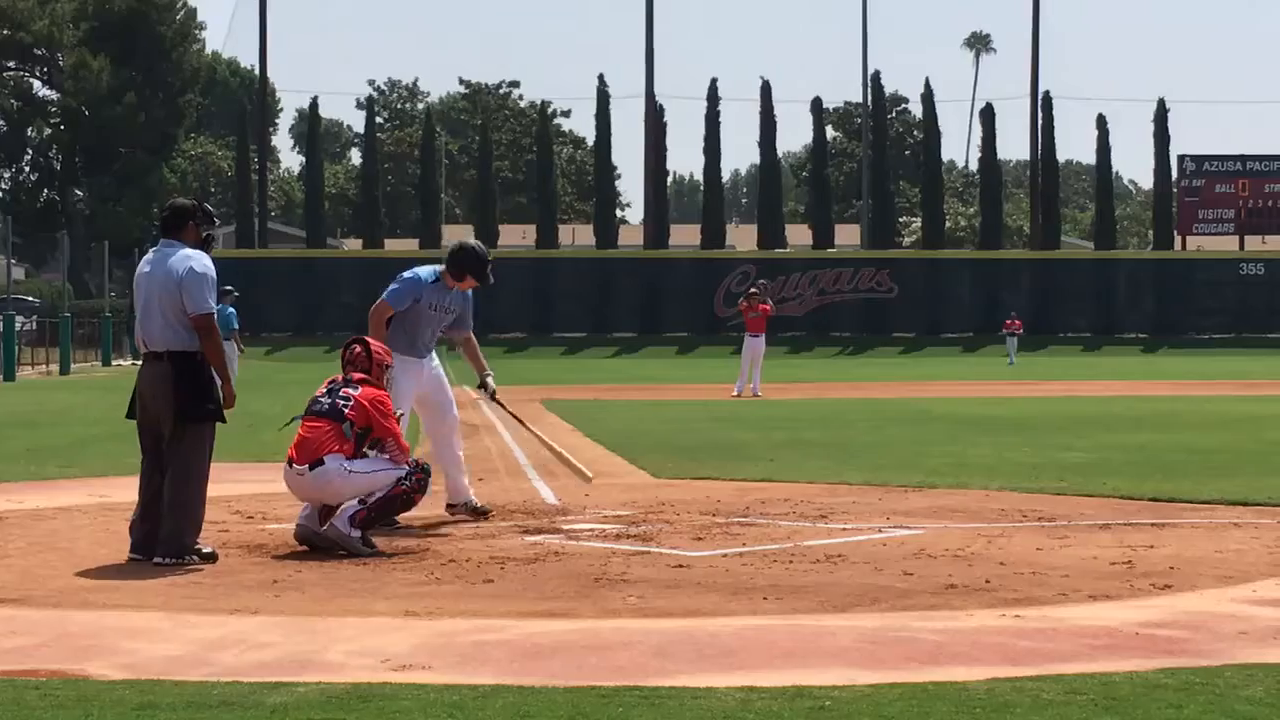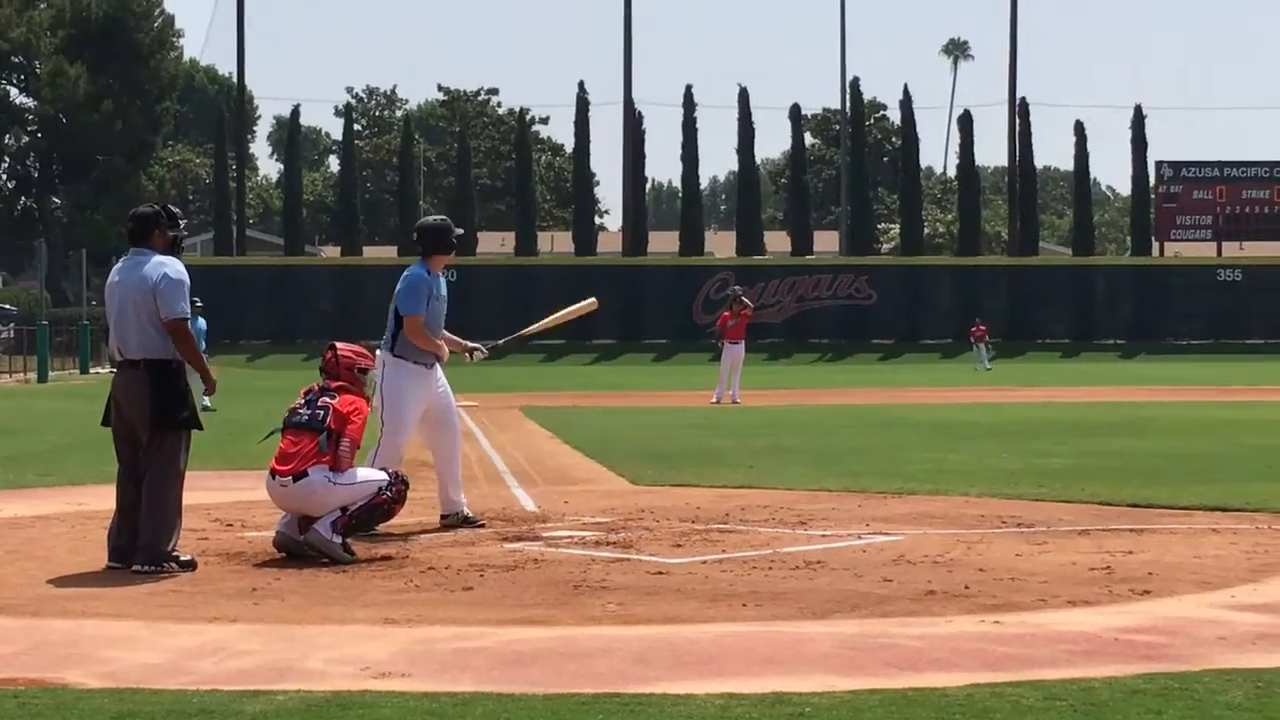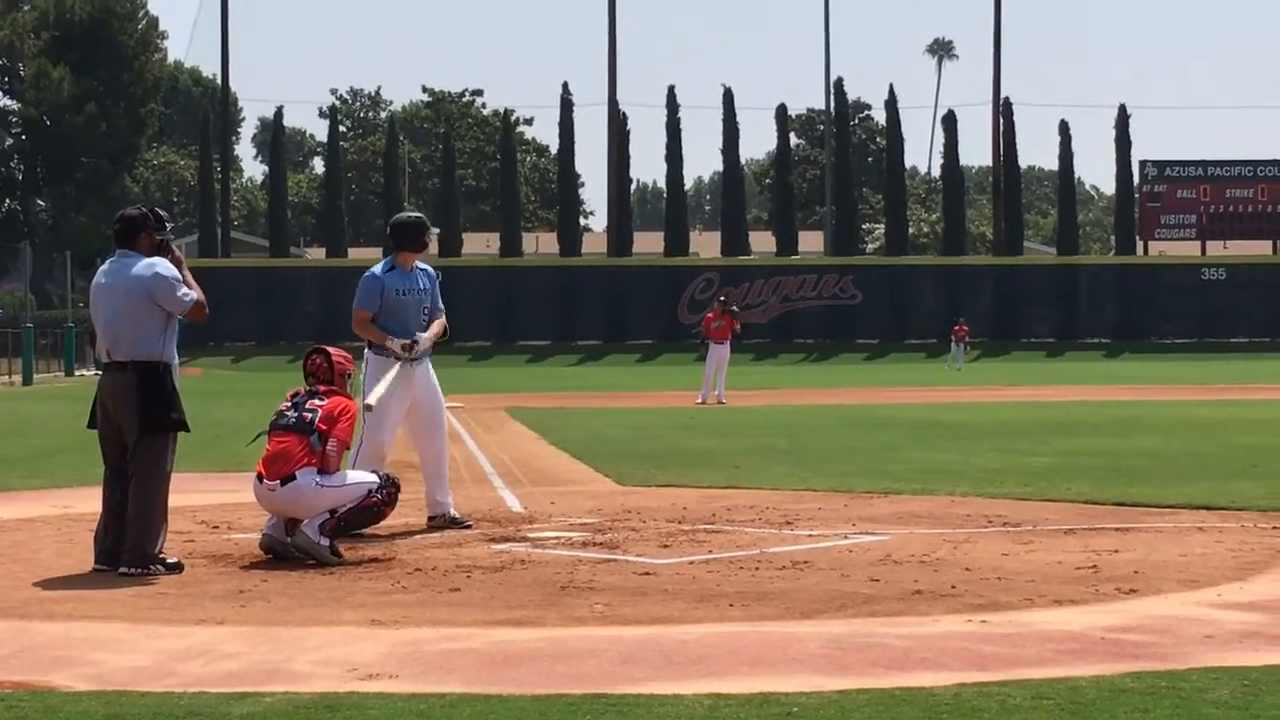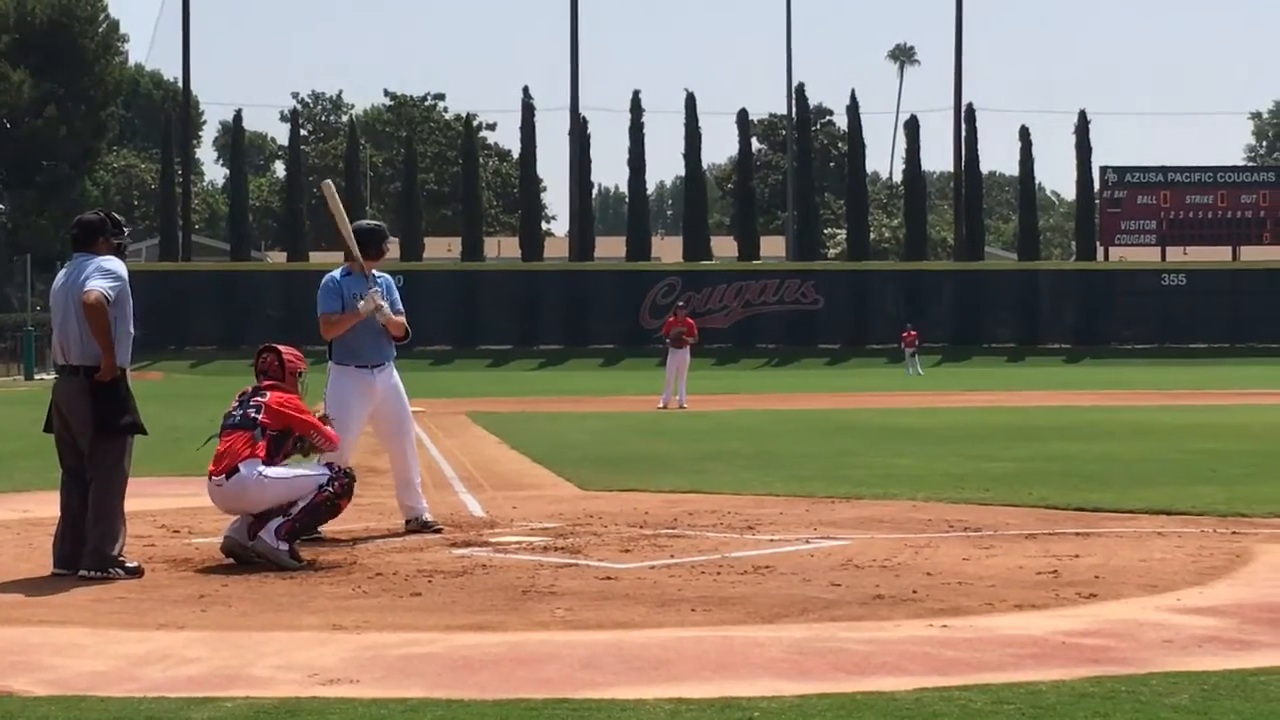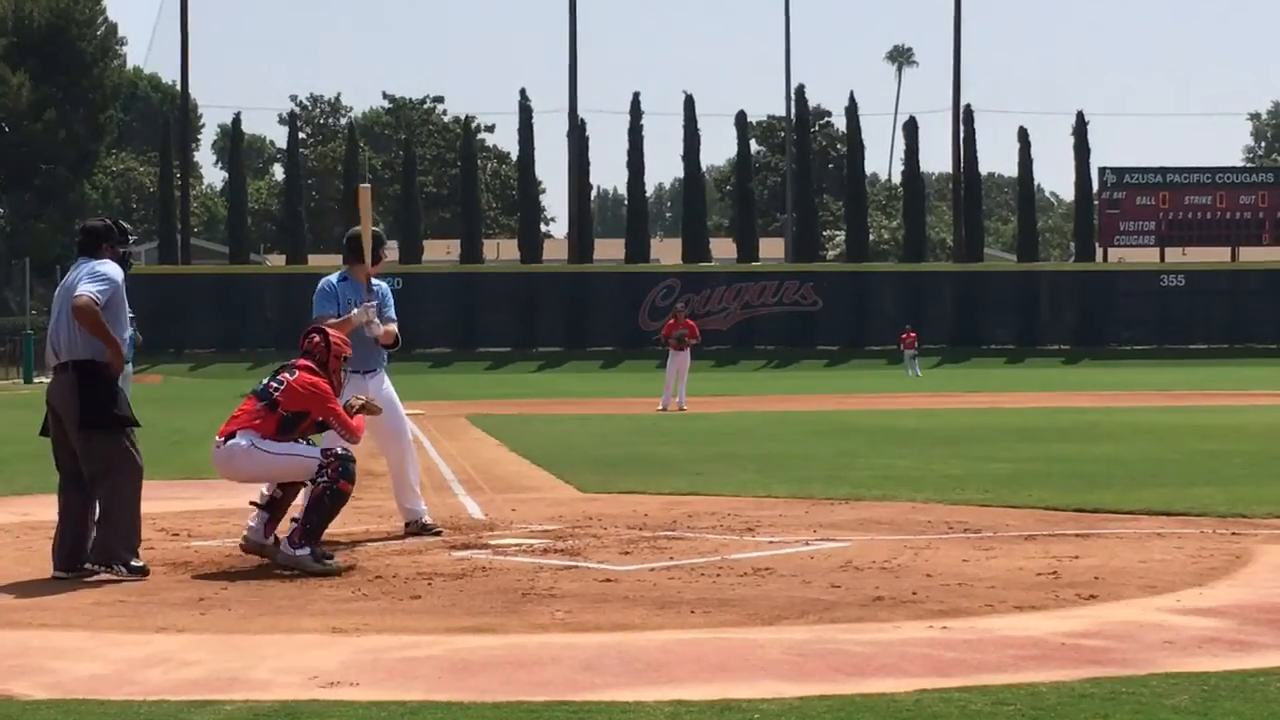
dt=1s
person 1, frame 1
left shoulder: (145, 264)
right shoulder: (195, 262)
left elbow: (149, 319)
right elbow: (205, 327)
right wrist: (225, 381)
left hip: (150, 370)
right hip: (185, 372)
left knee: (154, 460)
right knee: (188, 462)
left ankle: (144, 541)
right ankle: (177, 545)
person 1, frame 2
left shoulder: (116, 273)
right shoulder: (167, 269)
left elbow: (123, 327)
right elbow: (178, 331)
right wrist: (206, 375)
left hip: (125, 378)
right hip: (160, 379)
left knee: (130, 468)
right knee: (164, 469)
left ankle: (123, 549)
right ankle: (155, 554)
person 1, frame 3
left shoulder: (101, 275)
right shoulder: (157, 270)
left elbow: (112, 322)
right elbow: (199, 310)
right wrist: (182, 269)
left hip: (110, 380)
right hip: (147, 382)
left knee: (116, 471)
right knee: (150, 471)
left ankle: (109, 551)
right ankle: (141, 555)
person 1, frame 4
left shoulder: (61, 278)
right shoulder: (108, 267)
left elbow: (66, 327)
right elbow: (93, 302)
right wrist: (109, 356)
left hip: (66, 383)
right hip: (100, 384)
left knee: (75, 474)
right knee: (107, 473)
left ankle: (69, 555)
right ankle: (101, 558)
person 1, frame 5
left shoulder: (71, 278)
right shoulder: (106, 270)
right elbow: (83, 306)
right wrist: (115, 345)
left hip: (62, 383)
right hip: (91, 383)
left knee: (75, 476)
right knee: (121, 468)
left ankle: (70, 558)
right ankle: (114, 553)
person 2, frame 1
left shoulder: (463, 295)
right shoulder: (416, 281)
left elbow: (464, 337)
right elbow: (377, 314)
left wrist: (485, 373)
left hip: (426, 361)
right hip: (397, 361)
left knee: (447, 423)
left ankle: (459, 499)
person 2, frame 2
left shoulder: (438, 278)
right shoulder: (416, 278)
right elbow: (413, 331)
left wrist: (464, 345)
right wrist: (441, 349)
left hip: (429, 370)
right hip: (400, 369)
left knee: (449, 435)
right knee: (393, 441)
left ankle: (453, 510)
person 2, frame 3
left shoulder: (427, 274)
right shoulder: (377, 277)
left elbow: (439, 318)
right elbow: (359, 324)
left wrist: (428, 337)
right wrist: (391, 342)
left hip: (420, 368)
right hip: (385, 368)
left knee: (435, 438)
right knee: (375, 441)
left ankle: (441, 510)
person 2, frame 4
left shoulder: (385, 282)
right shoulder: (334, 282)
left elbow: (402, 333)
right elbow: (328, 330)
left wrist: (387, 316)
right wrist: (362, 308)
left hip: (386, 375)
right hip: (348, 377)
left knee: (404, 444)
right knee: (336, 450)
left ankle: (416, 513)
person 2, frame 5
left shoulder: (381, 289)
right shoulder: (330, 287)
left elbow: (392, 337)
left wrist: (380, 329)
right wrist: (356, 316)
left hip: (376, 380)
right hip: (341, 382)
left knee: (401, 445)
left ankle: (415, 516)
person 3, frame 1
left shoulder: (331, 385)
right shoulder: (375, 395)
right elbow: (399, 454)
left wrist: (378, 432)
right wrist: (394, 429)
left hip: (293, 475)
right hip: (324, 475)
left knee: (358, 460)
right knee: (416, 474)
left ankle: (311, 522)
right ankle: (349, 524)
person 3, frame 2
left shoulder: (309, 395)
right shoulder: (355, 402)
right elbow: (344, 460)
left hip: (276, 487)
right hip: (309, 486)
right knee: (395, 485)
left ankle: (290, 529)
right ankle: (330, 530)
person 3, frame 3
left shoulder: (292, 400)
right shoulder: (343, 404)
left elbow: (286, 449)
right elbow: (331, 458)
right wrist: (326, 490)
left hip: (263, 490)
right hip: (297, 490)
right knee: (386, 487)
left ankle: (276, 532)
right ankle: (318, 533)
person 3, frame 4
left shoulder: (244, 399)
right shoulder: (286, 400)
right elbow: (330, 442)
left wrist: (294, 445)
right wrist: (323, 427)
left hip: (218, 490)
right hip: (246, 482)
left knee: (288, 485)
right knee: (341, 480)
left ankle: (239, 535)
right ankle: (277, 538)
person 3, frame 5
left shoulder: (289, 373)
right shoulder: (314, 384)
right elbow: (353, 435)
left wrist: (343, 413)
right wrist: (356, 413)
left hip: (226, 450)
right hip: (243, 450)
left knee: (300, 453)
right knee: (340, 466)
left ankle: (260, 532)
right ankle: (298, 547)
